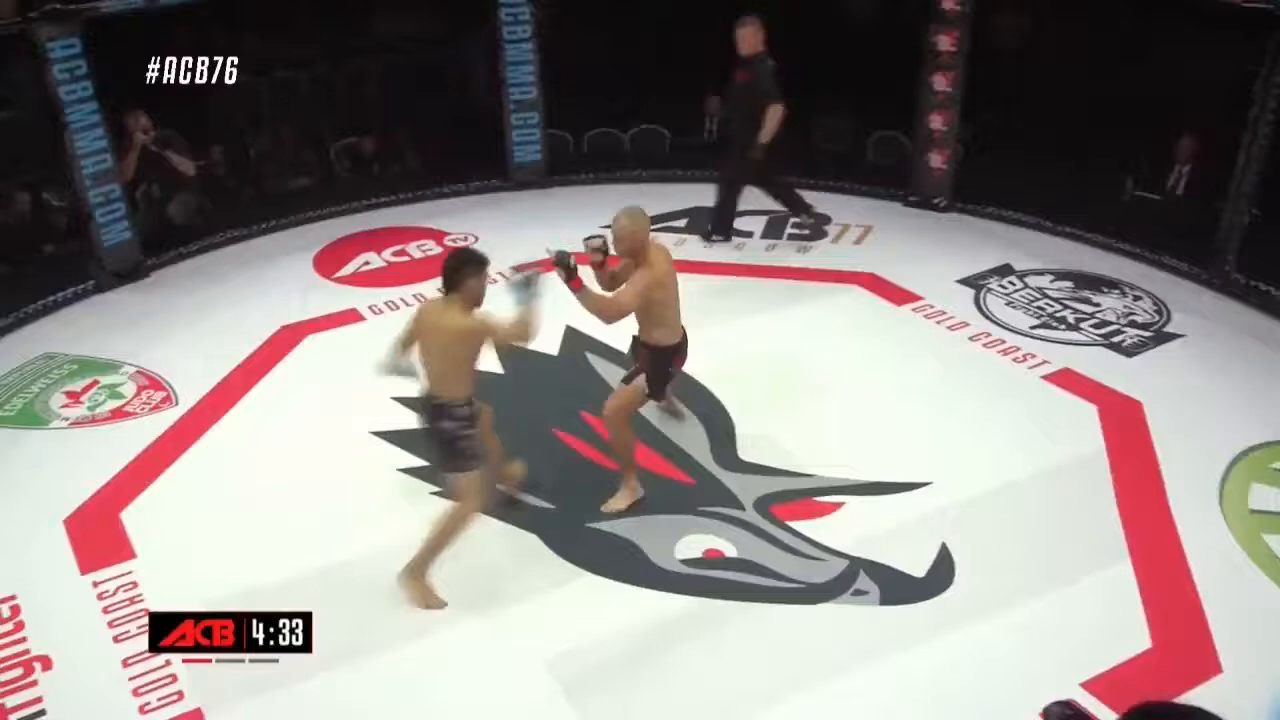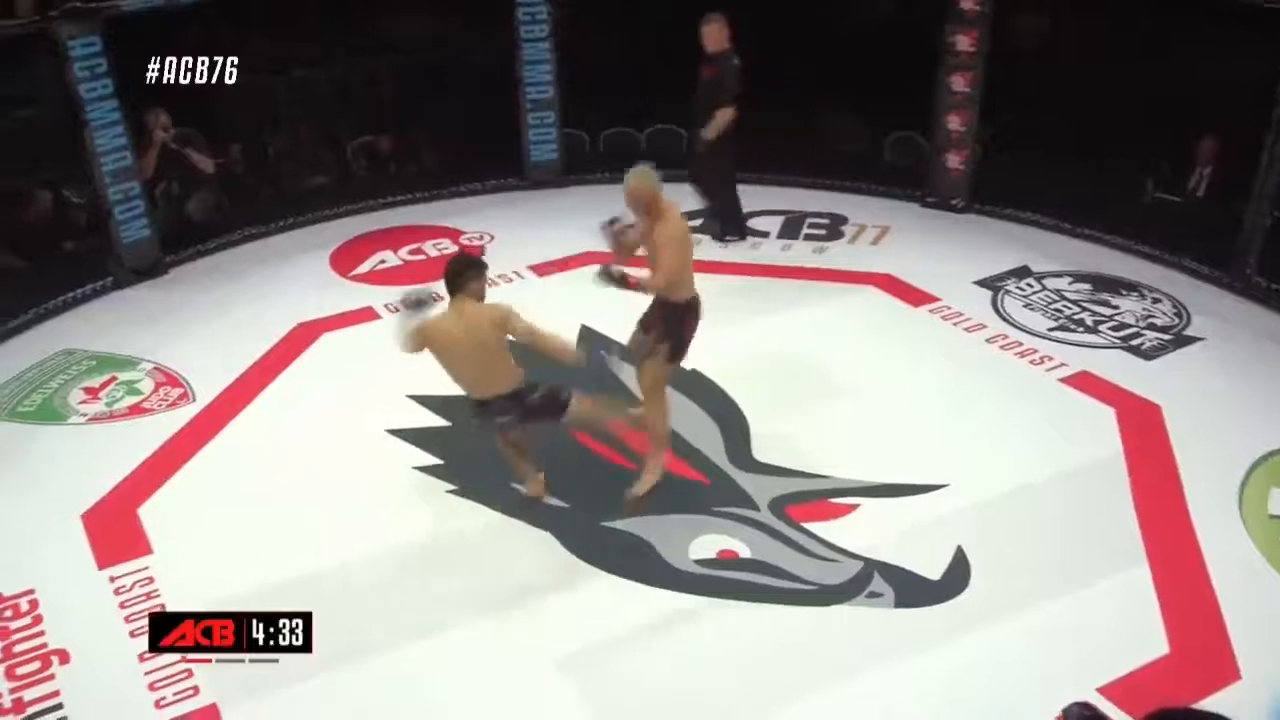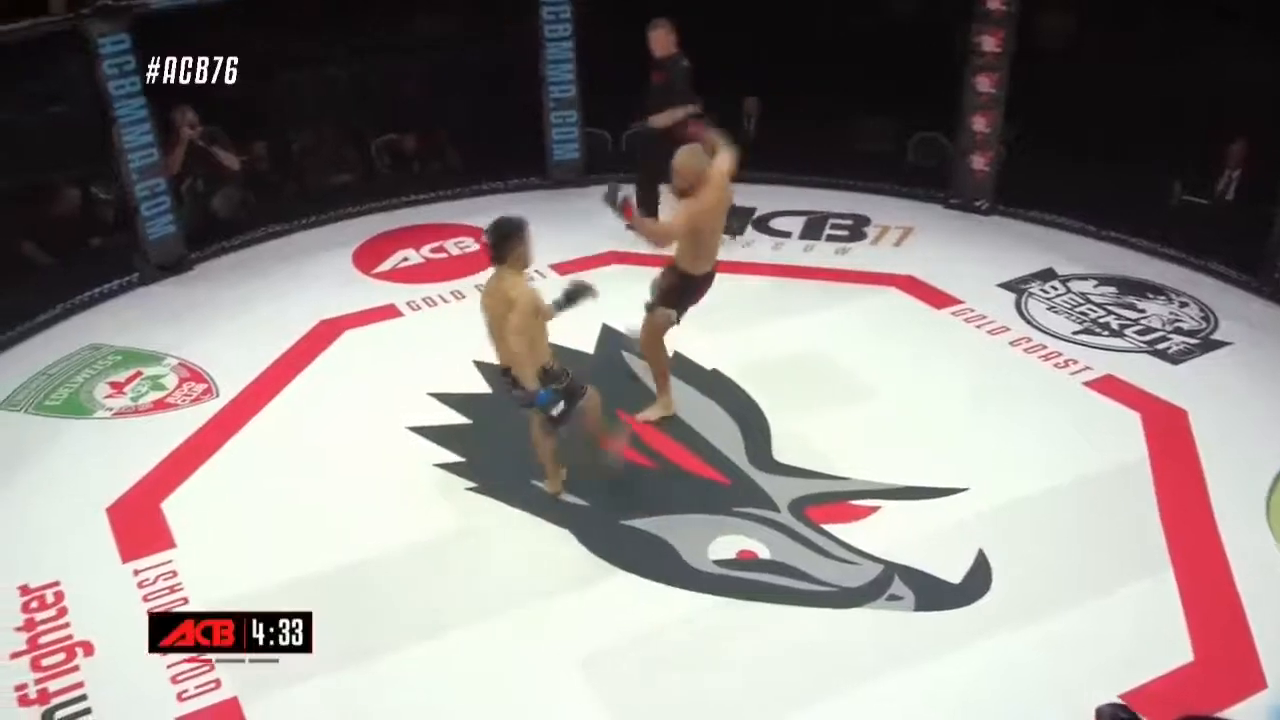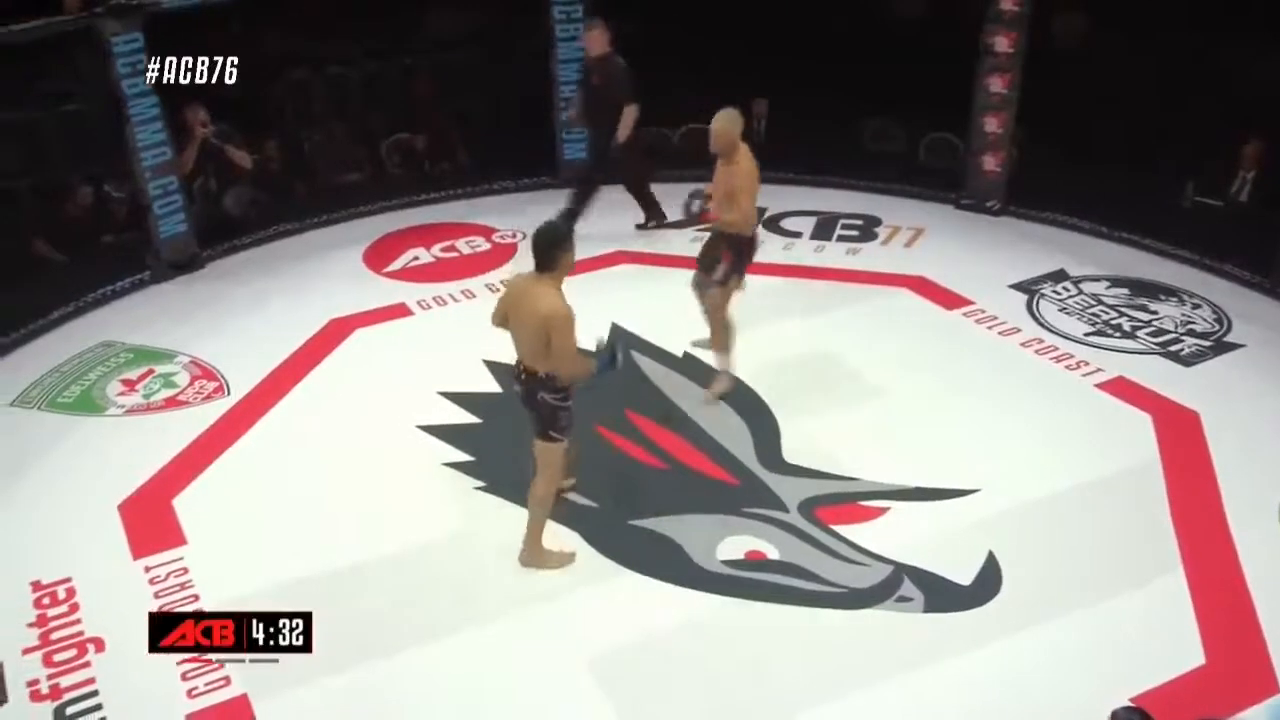
dt=0.3s
person 1, frame 1
left shoulder: (428, 310)
right shoulder: (470, 325)
left elbow: (404, 342)
right elbow: (521, 334)
left wrist: (396, 361)
right wrist: (526, 298)
left hip: (437, 401)
right hip: (450, 416)
left knee: (484, 417)
right knee: (470, 502)
left ankle: (503, 473)
right ankle: (416, 572)
person 1, frame 2
left shoulder: (429, 329)
right shoulder: (495, 314)
left elbow: (410, 344)
right elbow: (540, 340)
left wrist: (411, 315)
right wrist: (585, 359)
left hip: (488, 411)
right hip: (521, 396)
left knee: (507, 438)
right knee: (585, 407)
left ankle: (531, 479)
person 1, frame 3
left shoulder: (491, 290)
right shoulder: (522, 294)
right elbow: (514, 348)
left wrist: (562, 302)
right wrist: (539, 394)
left hip: (514, 380)
right hip: (542, 379)
left knee: (541, 422)
right knee: (592, 401)
left ankle: (554, 478)
right ankle: (608, 443)
person 1, frame 4
left shoulder: (519, 284)
right shoulder: (556, 309)
left elbow: (499, 320)
right elbow: (568, 370)
right wrist: (600, 362)
left hip: (523, 376)
right hip: (548, 386)
left knee: (549, 441)
right knee: (550, 468)
left ankle: (550, 482)
right ankle: (532, 548)
person 2, frame 1
left shoulder: (650, 274)
right shoulder: (649, 251)
left elbow: (611, 312)
right elbow: (610, 283)
left wrist: (574, 281)
right wrist: (598, 261)
left hip: (663, 353)
right hip: (653, 340)
left knee: (614, 414)
right knee: (641, 369)
left ankle: (630, 486)
right ankle: (669, 402)
person 2, frame 2
left shoulder: (670, 228)
right shoulder: (651, 215)
left elbow: (665, 282)
right elbow: (626, 250)
left wrist: (626, 280)
right wrist: (617, 235)
left hip: (678, 310)
right hip: (667, 303)
left knee: (652, 384)
right knee: (637, 350)
left ankle: (655, 462)
right ankle: (651, 411)
person 2, frame 3
left shoulder: (697, 207)
right shoulder: (718, 173)
left elbow: (661, 237)
right elbow: (729, 152)
left wrist: (626, 209)
right wrist: (704, 134)
left hip: (687, 279)
right hip: (702, 270)
left knee: (649, 337)
right knee: (660, 287)
left ankle: (664, 402)
person 2, frame 4
left shoulder: (741, 170)
right shoulder: (730, 152)
left elbow: (746, 219)
left wrist: (709, 215)
right wrist: (712, 196)
left hip: (736, 242)
right hip: (722, 234)
left knee: (716, 304)
right knee: (700, 285)
left ankle: (724, 372)
right ankle: (717, 338)
person 3, frame 1
left shoulder: (763, 68)
right shoulder: (747, 65)
left elbow: (776, 108)
left wrist: (762, 142)
right wrist: (728, 127)
left hip: (753, 139)
right hip: (743, 136)
left knee: (730, 181)
right knee: (767, 179)
left ankle: (720, 229)
right ankle: (804, 211)
person 3, frame 2
left shoulder: (728, 66)
right shoulder: (714, 61)
left elbow: (727, 109)
left wrist: (706, 136)
right wrist: (703, 133)
left hip: (719, 136)
right hip: (709, 133)
left knee: (720, 180)
right knee: (699, 175)
left ankle: (734, 228)
right ankle: (727, 219)
person 3, frame 3
left shoulder: (679, 69)
right shoulder: (659, 65)
left elbow: (688, 108)
left wrist: (650, 123)
left hip: (672, 136)
right hip: (657, 134)
right knee: (645, 178)
right ankle: (647, 219)
person 3, frame 4
left shoulder: (615, 68)
right shoulder: (592, 65)
left elbow: (631, 108)
right elbow: (584, 91)
left wrist: (619, 141)
right wrist: (574, 112)
left hip: (616, 137)
right hip: (602, 135)
left knee: (588, 180)
right knee: (633, 178)
left ankle: (577, 222)
right ankle: (654, 215)
